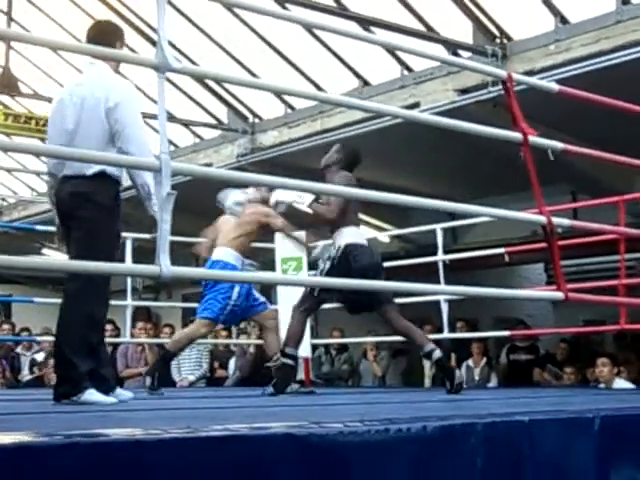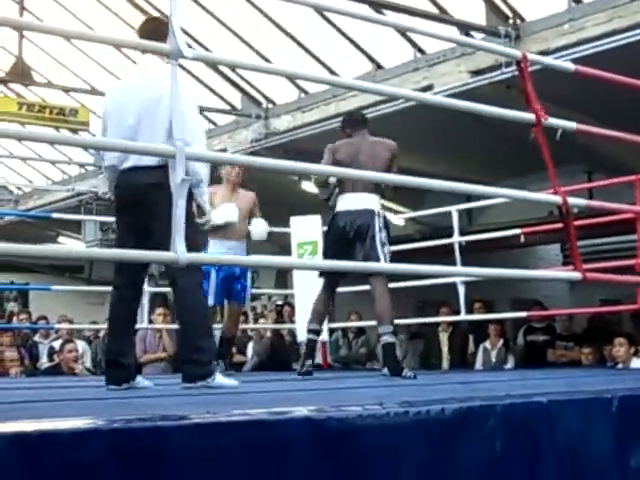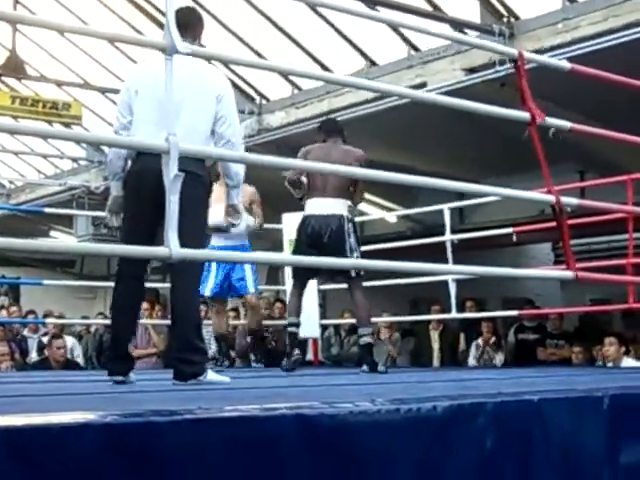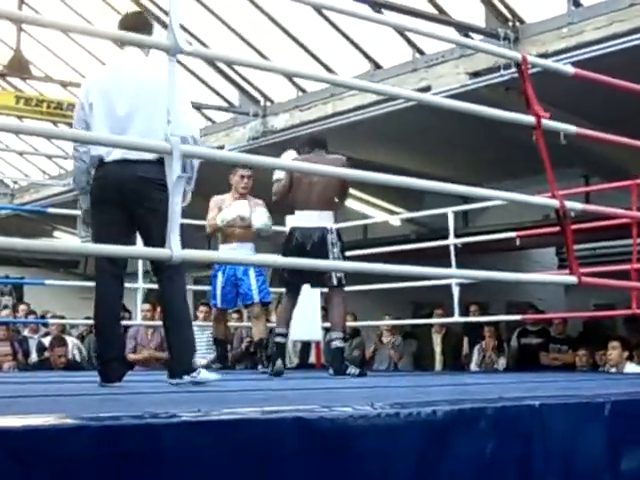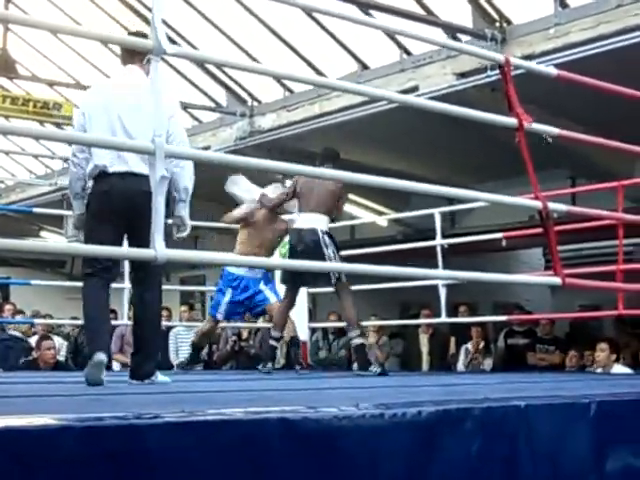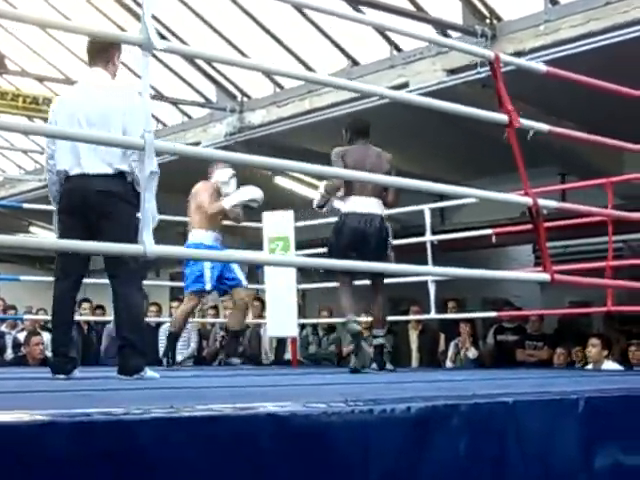
dt=0.7s
person 1, frame 1
left shoulder: (68, 91)
right shoulder: (117, 88)
left elbow: (53, 154)
right elbow: (136, 149)
left wrist: (58, 202)
right wrist: (154, 201)
left hip: (68, 190)
right hip: (98, 191)
left knee: (90, 287)
right knee: (87, 287)
left ankle: (99, 378)
right ankle: (72, 382)
person 1, frame 2
left shoulder: (118, 89)
right shoulder: (172, 80)
left elbow: (108, 150)
right elbow: (190, 140)
left wrist: (119, 188)
right wrist: (201, 192)
left hip: (127, 183)
right hip: (163, 181)
left knee: (127, 277)
right knee: (185, 273)
left ankle: (120, 370)
right ankle: (198, 368)
person 1, frame 3
left shoulder: (143, 73)
right shoulder: (214, 78)
left elbow: (121, 131)
right elbow: (230, 140)
left wrist: (116, 185)
right wrist: (234, 192)
left hip: (143, 170)
right hip: (189, 172)
left knee: (131, 266)
right knee: (185, 267)
left ankle: (119, 363)
right ankle: (189, 366)
person 1, frame 4
left shoulder: (94, 80)
right shoulder: (162, 74)
left elbow: (81, 145)
right elbow: (187, 134)
left wrist: (84, 193)
right wrist: (187, 181)
left hip: (108, 178)
right hip: (151, 176)
left knee: (109, 273)
right knee: (169, 270)
left ankle: (110, 368)
right ankle: (183, 365)
person 1, frame 5
left shoulder: (95, 95)
right shoulder: (162, 97)
left elbow: (78, 154)
right elbow: (179, 156)
left wrist: (78, 203)
right wrist: (181, 206)
left hip: (107, 189)
right hip: (147, 191)
left knee: (97, 272)
right knee: (147, 279)
left ankle: (98, 348)
right ankle: (144, 368)
person 1, frame 6
left shoulder: (64, 99)
right shoulder: (126, 96)
left elbow: (52, 158)
right elbow: (141, 152)
left wrist: (57, 201)
right wrist: (149, 200)
left hip: (74, 190)
right hip: (113, 190)
left knee: (68, 276)
right knee: (125, 277)
left ankle: (62, 362)
right ankle: (132, 363)
person 2, frame 1
left shoulder: (339, 176)
right shoulder: (341, 179)
left elbow: (331, 214)
left wrist: (312, 205)
left hip: (348, 252)
right hip: (365, 254)
left knee: (302, 310)
right knee: (394, 317)
left ankle: (282, 379)
right ankle: (448, 371)
person 2, frame 2
left shoulder: (335, 148)
right shoulder: (389, 147)
left wrist: (333, 189)
left hip: (341, 217)
right hip: (369, 215)
left knee: (328, 288)
right knee: (378, 282)
left ankle: (308, 356)
right ankle: (390, 360)
person 2, frame 3
left shoulder: (308, 151)
right shoulder: (358, 156)
left elbow: (290, 177)
right elbow: (356, 198)
left wrist: (300, 187)
left hip: (311, 220)
right hip: (338, 220)
left knee: (298, 285)
right knee: (355, 287)
left ankle: (292, 347)
right ankle: (367, 357)
person 2, frame 4
left shoulder: (295, 162)
right shoulder: (340, 162)
left elbow: (277, 197)
left wrist: (279, 174)
left hip: (297, 232)
right hip: (323, 232)
left knee: (290, 295)
right knee: (336, 293)
left ankle: (278, 356)
right ankle: (337, 360)
person 2, frame 5
left shoulder: (300, 179)
right shoulder: (339, 182)
left elbow: (273, 204)
right elbow: (334, 215)
left wrist: (260, 197)
left hip: (297, 235)
right hip: (318, 234)
left knee: (289, 296)
right knee: (343, 292)
left ankle: (269, 358)
right ankle: (361, 359)
person 2, frame 6
left shoulder: (341, 153)
right shoulder: (386, 158)
left elbow: (336, 184)
right elbow: (390, 200)
left wrist: (323, 197)
left hip: (350, 220)
right hip: (377, 222)
left knee: (344, 283)
right knee: (377, 287)
left ankle: (357, 342)
right ankle: (379, 356)
person 3, frame 1
left shoulder: (225, 217)
right shoulder: (260, 212)
left elbow: (201, 249)
right elbow: (286, 228)
right wrist: (306, 245)
left hip: (232, 271)
right hip: (226, 268)
left knee: (269, 319)
right knee: (204, 325)
right ankle: (154, 372)
person 3, frame 2
left shoulder: (250, 197)
right shoulder: (211, 194)
left elbow: (257, 221)
left wrist: (258, 228)
right wrist: (215, 217)
right hip: (216, 258)
left knee: (235, 312)
right knee: (209, 309)
left ankle: (222, 358)
person 3, frame 3
left shoulder: (250, 191)
right shoulder: (209, 190)
left elbow: (260, 220)
left wrist: (250, 222)
right wrist: (209, 219)
left hip: (241, 249)
right hip: (217, 249)
left knee: (252, 299)
right knee: (218, 304)
left ankle: (255, 352)
right ankle: (224, 355)
person 3, frame 4
left shoulder: (257, 204)
right shoulder: (218, 200)
left elbow: (267, 230)
right elbow: (209, 228)
left wrist: (264, 224)
right wrist: (227, 215)
right hip: (224, 260)
left knee: (256, 310)
right knee: (219, 313)
left ankle: (263, 360)
right ankle: (221, 359)
person 3, frame 5
left shoulder: (283, 225)
right shoulder: (253, 215)
right elbow: (229, 219)
right wrist: (249, 206)
left hip: (259, 276)
right hip: (234, 276)
left knee: (278, 310)
right knee: (211, 325)
right ankle: (193, 358)
person 3, frame 6
left shoulder: (218, 195)
right shoulder: (203, 188)
left elbow: (238, 218)
right elbow: (210, 209)
left wrist: (233, 194)
right wrist: (237, 198)
left hip: (217, 249)
right hip: (200, 247)
left knee: (243, 297)
right knee: (192, 300)
left ankle: (230, 351)
right ankle: (169, 353)
